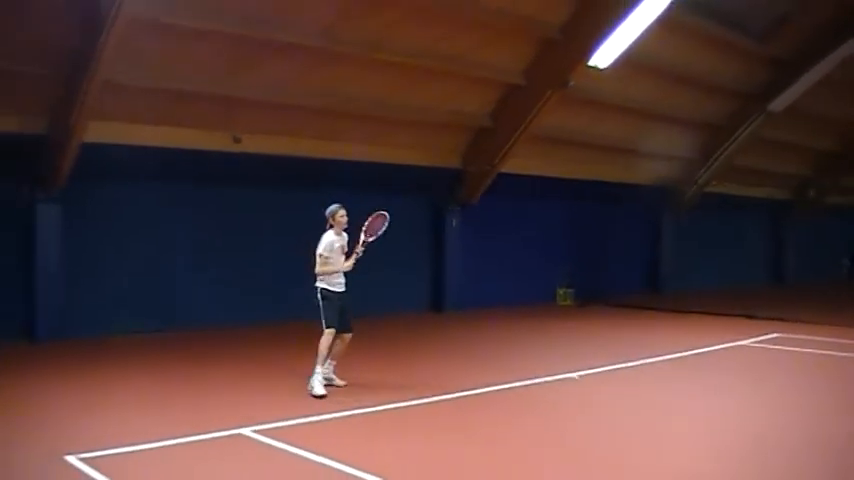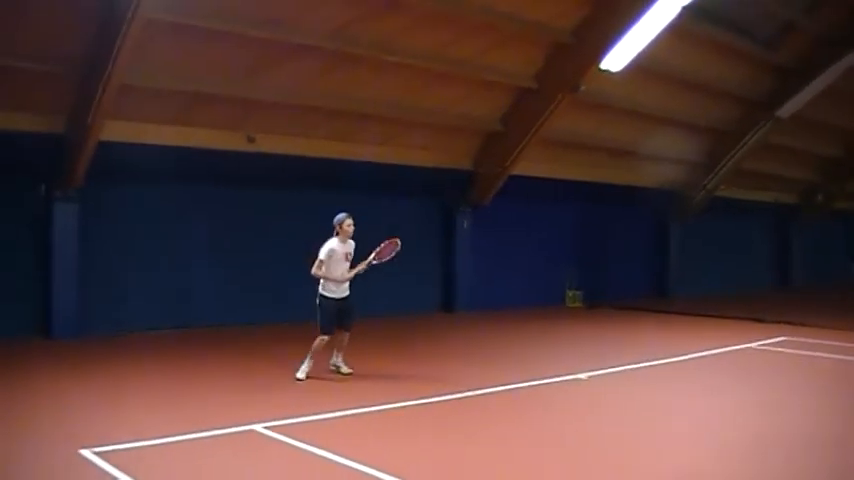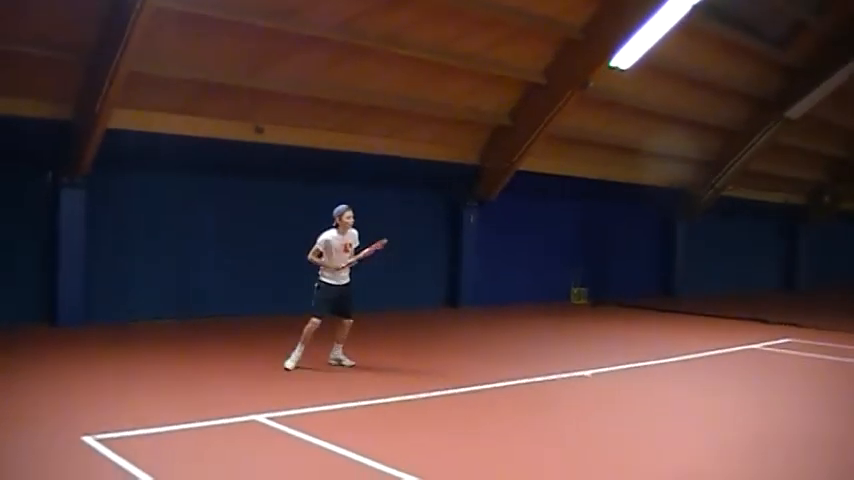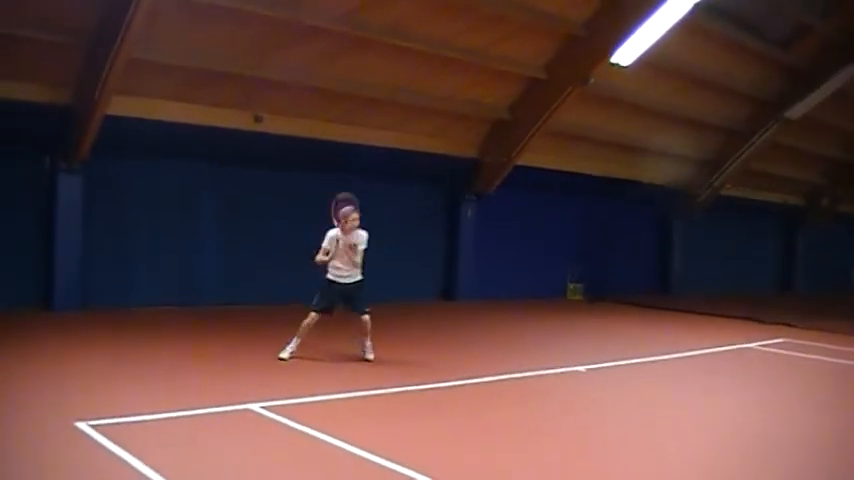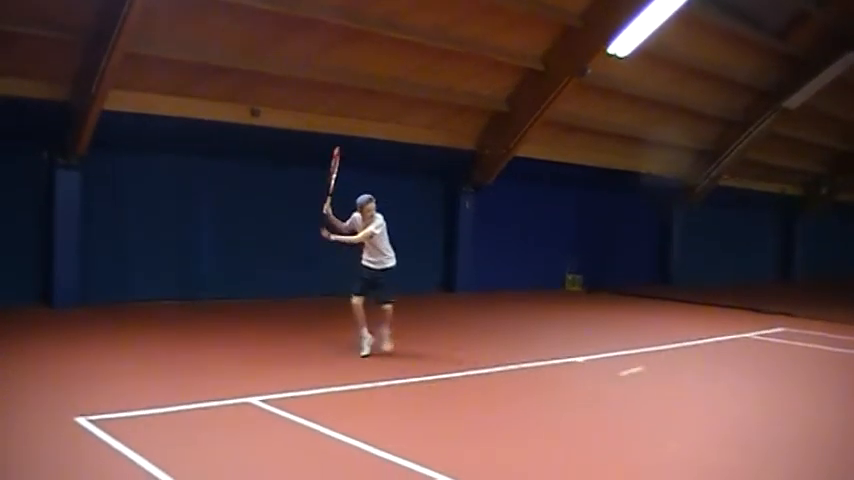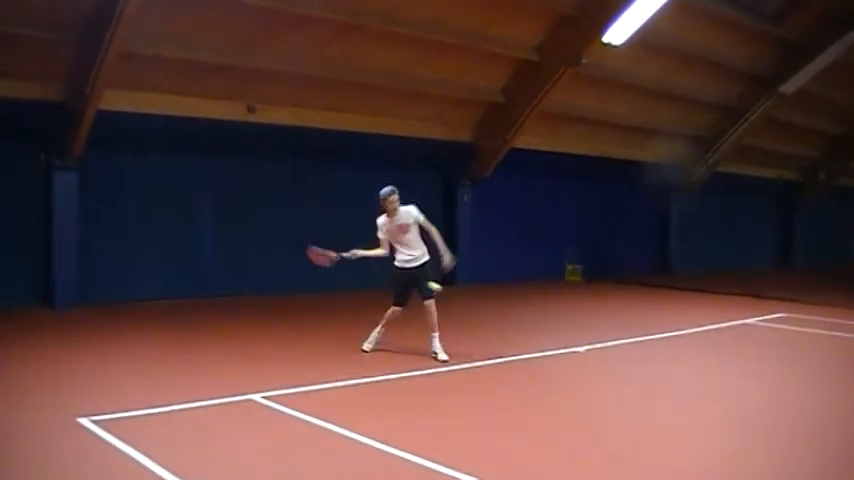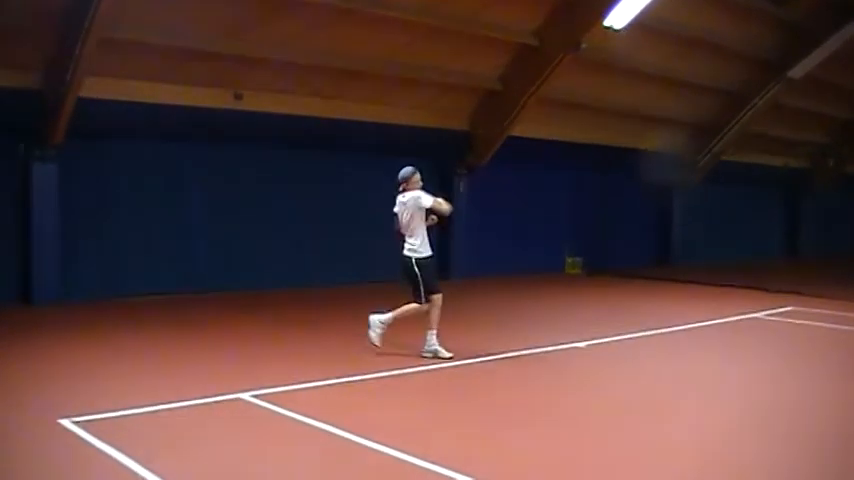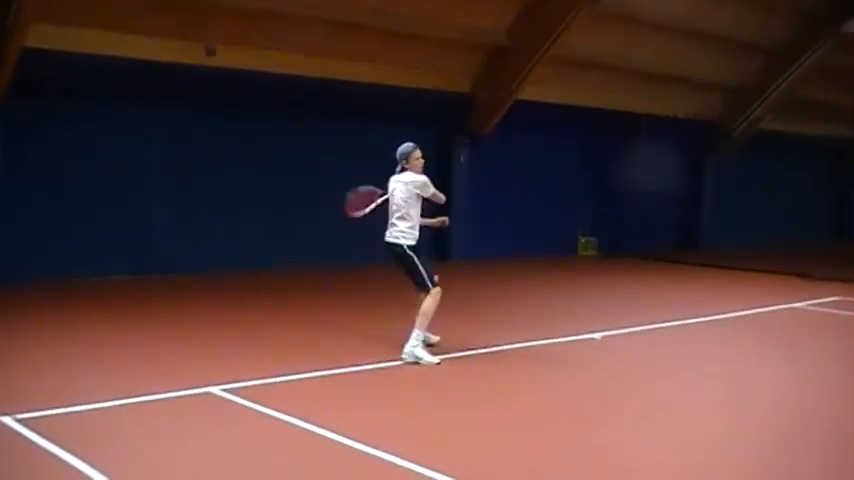
dt=0.3s
person 1, frame 1
left shoulder: (344, 236)
right shoulder: (328, 239)
right elbow: (319, 270)
left wrist: (351, 260)
right wrist: (341, 268)
left hip: (340, 290)
right hip: (326, 290)
left knee: (346, 336)
right knee: (329, 332)
left ankle: (328, 371)
right ankle: (317, 376)
person 1, frame 2
left shoulder: (351, 244)
right shoulder: (330, 246)
right elbow: (315, 271)
left wrist: (357, 269)
right wrist: (338, 278)
left hip: (344, 295)
right hip: (328, 296)
left knee: (345, 332)
right knee: (325, 336)
left ankle: (337, 361)
right ankle: (306, 365)
person 1, frame 3
left shoulder: (353, 234)
right shoulder: (327, 237)
left elbow: (350, 260)
right elbow: (311, 257)
left wrist: (354, 259)
right wrist: (331, 265)
left hip: (345, 283)
right hip: (327, 283)
left knee: (347, 321)
right knee: (315, 321)
left ankle: (336, 354)
right ankle: (296, 355)
person 1, frame 4
left shoulder: (362, 235)
right shoulder: (332, 235)
left elbow: (357, 264)
right elbow: (318, 258)
left wrist: (348, 253)
right wrist: (328, 258)
left hip: (354, 283)
right hip: (333, 281)
left knee: (365, 318)
right knee: (313, 316)
left ankle: (367, 346)
right ankle: (292, 347)
person 1, frame 5
left shoulder: (379, 220)
right shoulder: (356, 217)
left elbow: (358, 239)
right elbow: (343, 228)
left wrist: (333, 237)
right wrist: (330, 216)
left hip: (385, 266)
right hip: (367, 266)
left knee: (386, 306)
right knee: (356, 302)
left ankle: (385, 332)
right ankle: (366, 338)
person 1, frame 6
left shoulder: (410, 210)
right shoulder: (381, 222)
left elbow: (431, 230)
right elbow: (384, 251)
left wrist: (444, 252)
right wrist: (361, 253)
left hip: (422, 263)
right hip: (402, 267)
left knee: (429, 303)
right knee: (397, 308)
left ankle: (436, 346)
right ankle: (376, 334)
person 1, frame 7
left shoulder: (401, 200)
right shoulder: (417, 196)
right elbow: (446, 210)
left wrist: (426, 221)
right wrist: (438, 200)
left hip: (423, 256)
right hip: (416, 258)
left knee: (436, 298)
right knee: (422, 305)
left ankle: (431, 345)
right ankle: (381, 320)
person 1, frame 8
left shoulder: (394, 181)
right shoulder: (418, 180)
right elbow: (441, 199)
left wrist: (432, 222)
left hip: (399, 242)
right hip: (403, 245)
left knee: (432, 282)
right knee: (434, 291)
left ankle: (421, 332)
right ankle: (413, 347)
